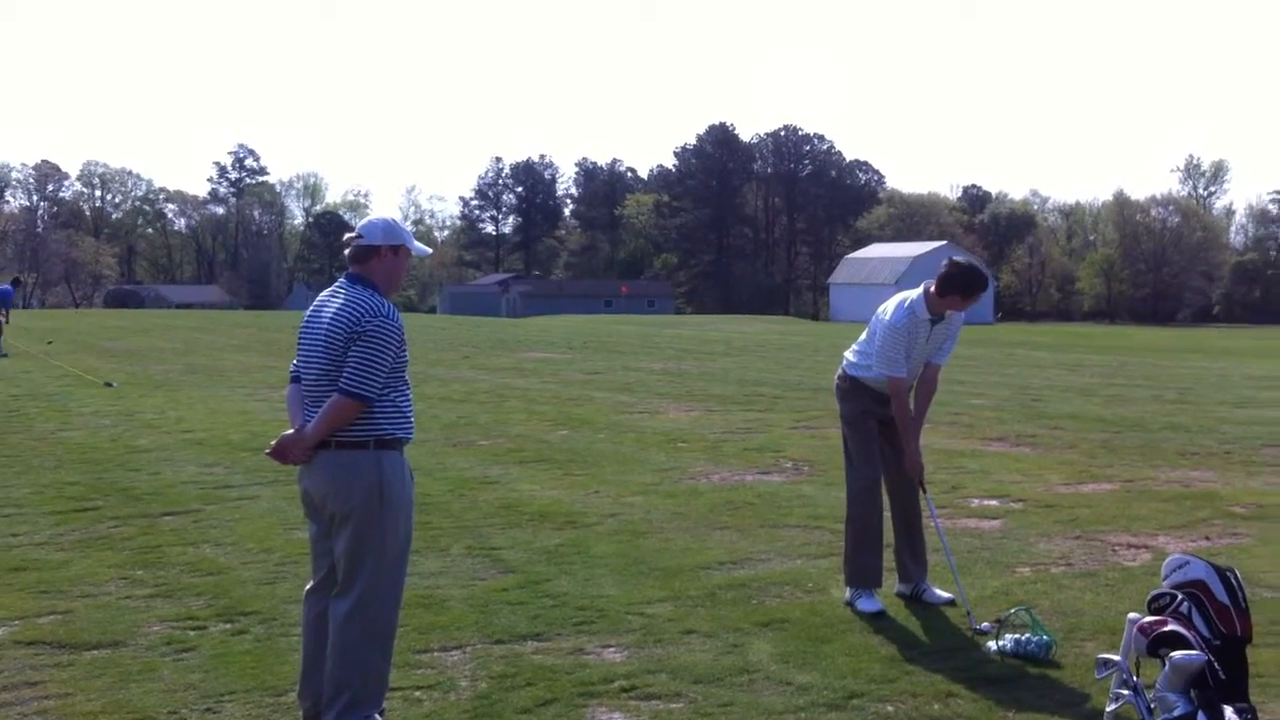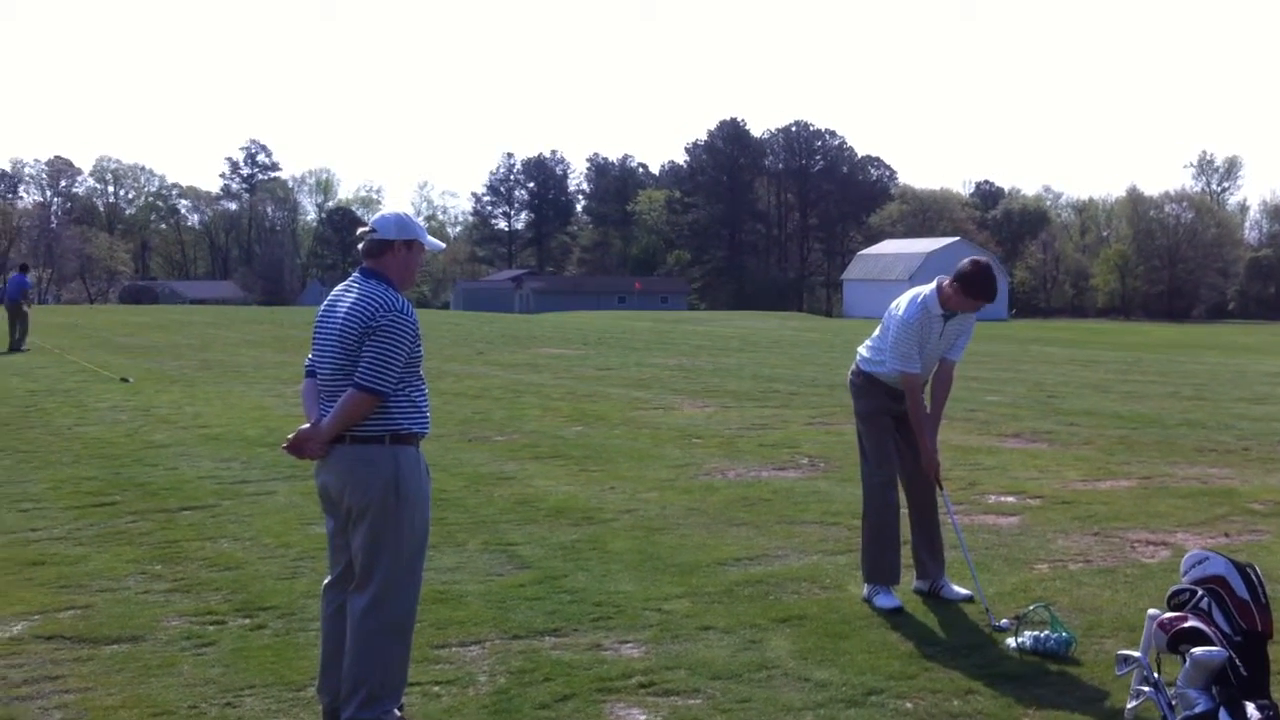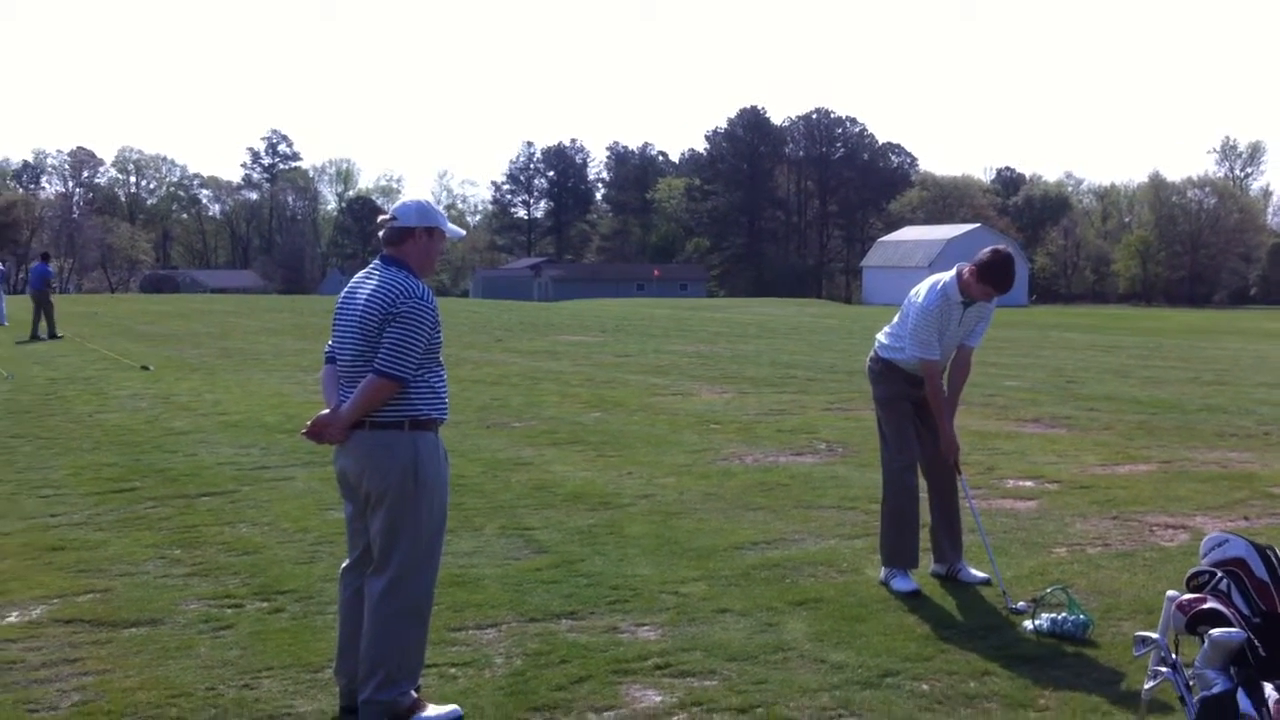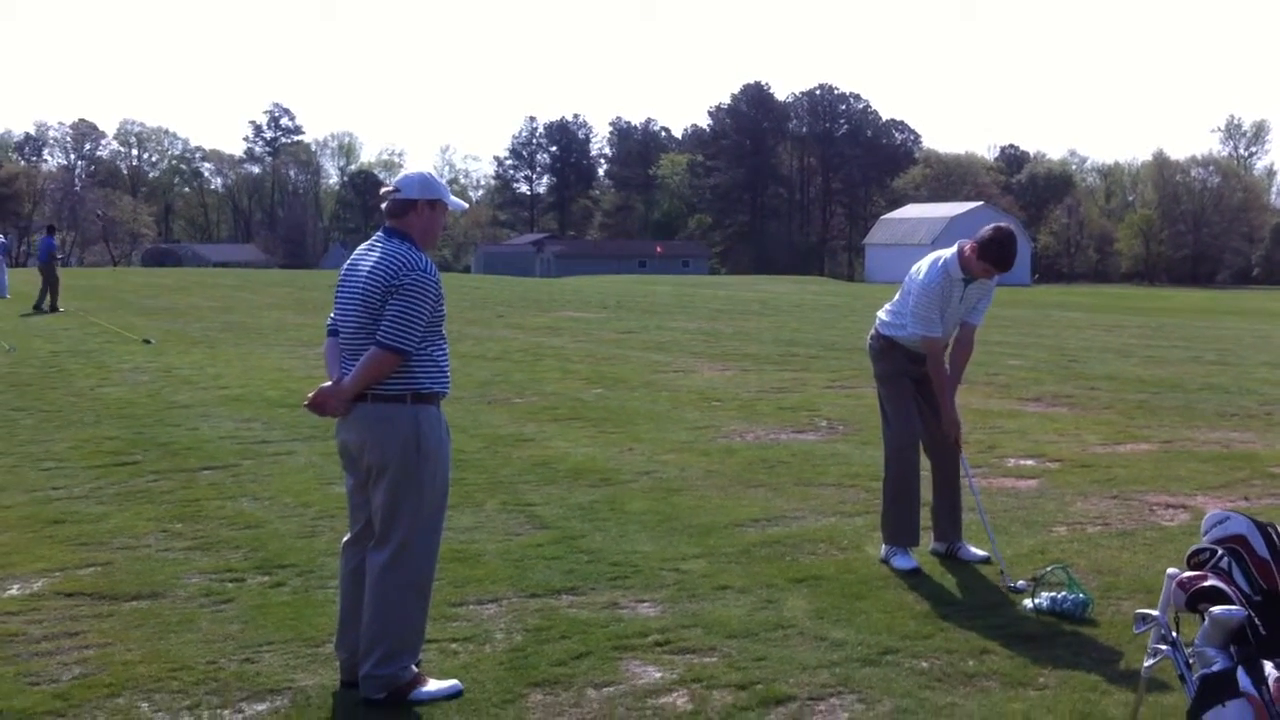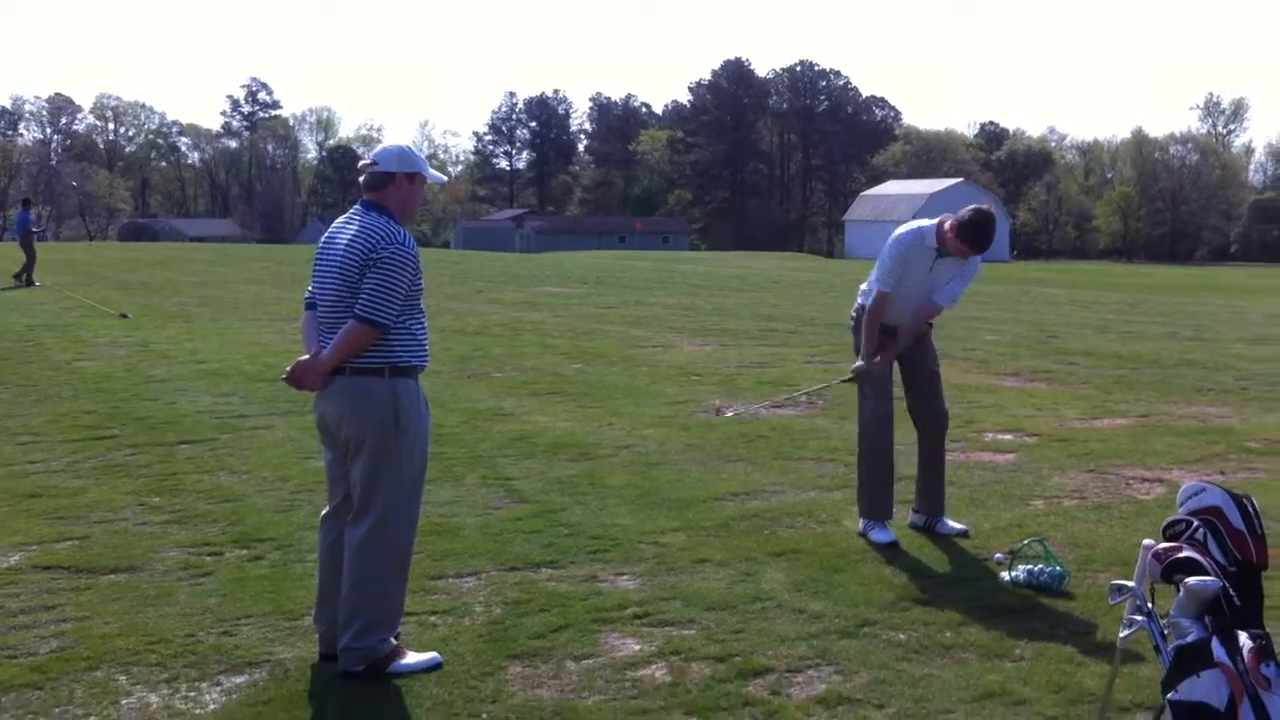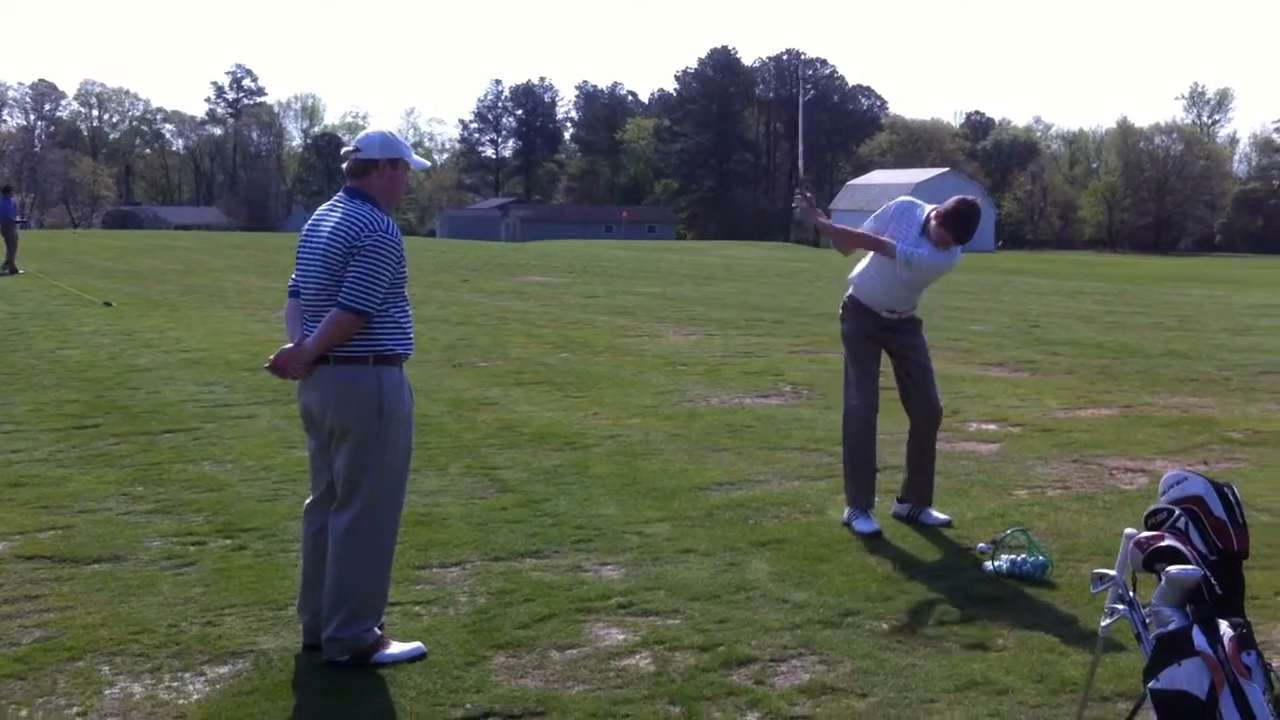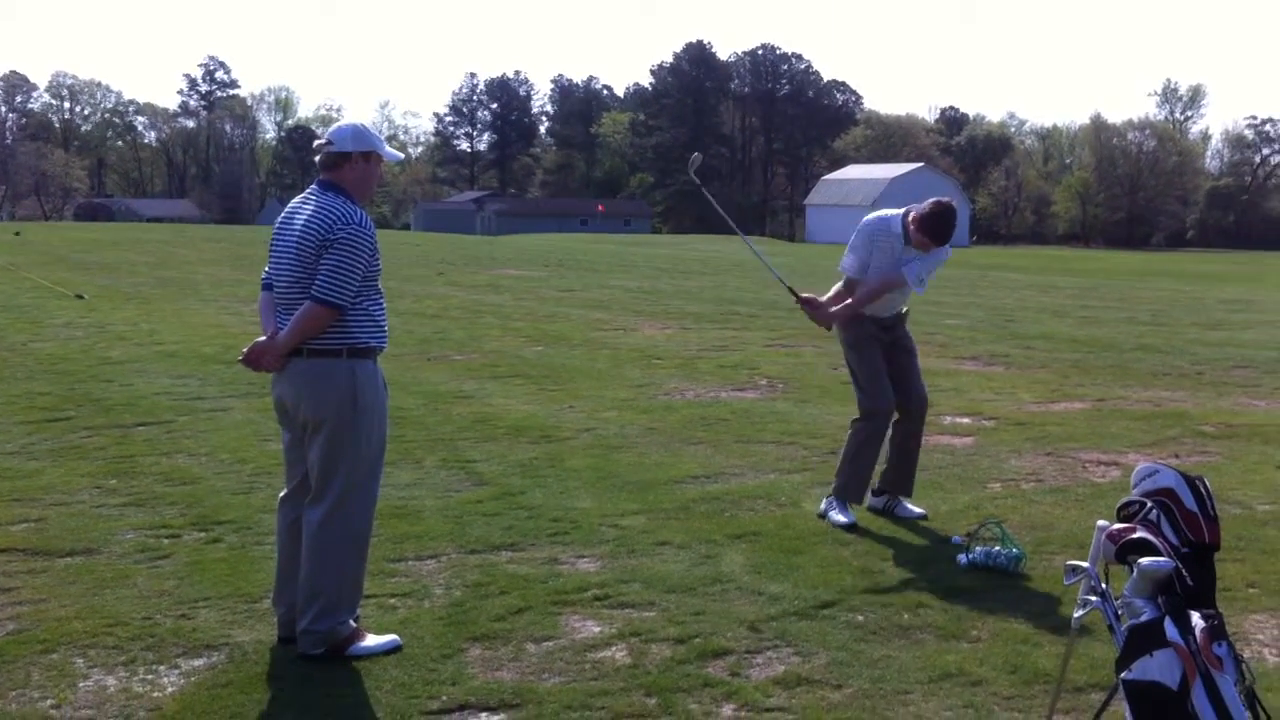
dt=0.3s
person 1, frame 1
left shoulder: (321, 304)
right shoulder: (380, 315)
left elbow: (298, 381)
right elbow: (352, 397)
left wrist: (300, 435)
right wrist: (305, 441)
left hip: (321, 467)
right hip: (368, 467)
left knee: (327, 589)
right knee: (366, 597)
person 1, frame 2
left shoulder: (335, 299)
right shoulder: (394, 309)
left elbow: (314, 375)
right elbow: (368, 391)
left wrist: (316, 428)
right wrist: (320, 435)
left hip: (338, 462)
right hip: (385, 462)
left knee: (344, 584)
right knee: (384, 592)
person 1, frame 3
left shoulder: (356, 286)
right shoulder: (413, 296)
left elbow: (333, 361)
right elbow: (387, 379)
left wrist: (337, 416)
right wrist: (341, 421)
left hip: (358, 447)
right hip: (403, 449)
left knee: (362, 568)
right knee: (402, 577)
person 1, frame 4
left shoulder: (358, 258)
right shoulder: (417, 269)
left elbow: (336, 334)
right elbow: (390, 350)
left wrist: (338, 389)
right wrist: (342, 393)
left hip: (359, 420)
right hip: (405, 422)
left knee: (364, 542)
right knee: (403, 550)
left ankle: (356, 661)
right ankle: (388, 675)
person 1, frame 5
left shoulder: (336, 231)
right shoulder: (395, 241)
left elbow: (313, 308)
right elbow: (368, 324)
left wrist: (316, 363)
right wrist: (320, 367)
left hip: (337, 393)
right hip: (383, 394)
left knee: (343, 515)
right knee: (381, 523)
left ankle: (335, 634)
right ankle: (367, 648)
person 1, frame 6
left shoulder: (320, 219)
right shoulder: (379, 229)
left elbow: (298, 296)
right elbow: (352, 312)
left wrist: (299, 350)
right wrist: (303, 356)
left hip: (321, 382)
right hip: (368, 383)
left knee: (326, 504)
right knee: (366, 511)
left ankle: (319, 623)
right ankle: (351, 638)
person 1, frame 7
left shoulder: (293, 211)
right shoulder: (351, 221)
left elbow: (270, 288)
right elbow: (325, 305)
left wrist: (274, 343)
right wrist: (277, 348)
left hip: (295, 375)
right hip: (342, 375)
left knee: (301, 496)
right knee: (340, 504)
left ankle: (294, 616)
right ankle: (326, 630)
person 2, frame 1
left shoulder: (953, 319)
right shoulder: (897, 319)
left elbow: (928, 378)
right elbow: (898, 392)
left wrist: (914, 441)
right wrist: (910, 450)
left hip: (893, 394)
right hip: (860, 391)
left knee: (906, 487)
right knee: (865, 487)
left ankle: (912, 579)
right ankle: (860, 586)
person 2, frame 2
left shoulder: (965, 315)
right shoulder: (910, 313)
left elbow: (943, 375)
right elbow: (911, 388)
left wrist: (932, 437)
right wrist: (925, 446)
left hip: (907, 390)
right hip: (873, 387)
left knee: (922, 482)
right knee: (882, 482)
left ankle: (930, 576)
right ankle: (877, 582)
person 2, frame 3
left shoulder: (985, 302)
right shoulder: (930, 300)
left elbow: (961, 360)
right elbow: (932, 374)
left wrist: (949, 420)
right wrist: (945, 431)
left hip: (927, 376)
right hip: (892, 372)
left knee: (942, 467)
right knee: (902, 466)
left ankle: (948, 559)
right ankle: (895, 565)
person 2, frame 4
left shoulder: (986, 279)
right shoulder: (931, 276)
left elbow: (964, 339)
right elbow: (934, 352)
left wrist: (950, 399)
right wrist: (947, 410)
left hip: (928, 353)
right hip: (893, 350)
left knee: (945, 444)
right knee: (904, 443)
left ankle: (947, 538)
right ankle: (895, 543)
person 2, frame 5
left shoulder: (969, 265)
right shoulder: (908, 238)
left elbow: (924, 316)
right elbow: (879, 300)
left wrist: (885, 360)
right wrist: (866, 357)
left hip: (916, 329)
right hip: (874, 324)
left knee: (934, 419)
right knee: (877, 419)
left ankle: (927, 510)
right ankle: (872, 517)
person 2, frame 6
left shoulder: (947, 256)
right shoulder: (903, 208)
left elbow: (875, 245)
right elbow: (851, 246)
left wrist: (819, 221)
right wrist: (818, 219)
left hip: (903, 323)
right hip: (862, 314)
left knee: (928, 410)
right knee: (861, 410)
left ankle: (912, 501)
right ankle: (857, 506)
person 2, frame 7
left shoulder: (937, 249)
right shoulder: (874, 227)
left elbow: (883, 289)
right elbow: (851, 282)
left wrist: (835, 309)
right wrist: (827, 305)
left hip: (891, 320)
right hip: (859, 322)
left knee: (914, 406)
right knee: (877, 408)
left ankle: (887, 493)
right ankle: (838, 499)
